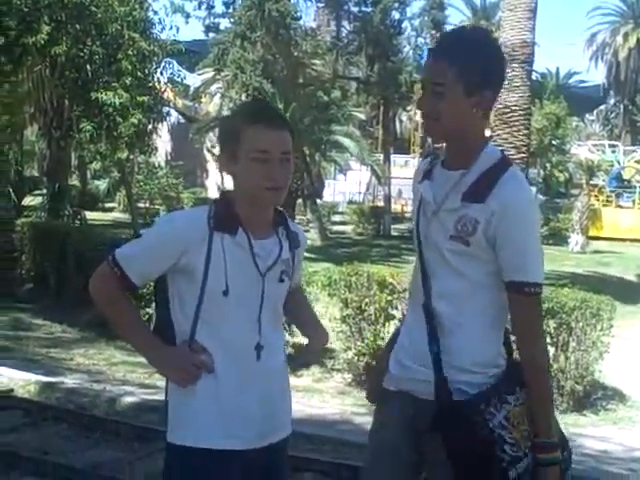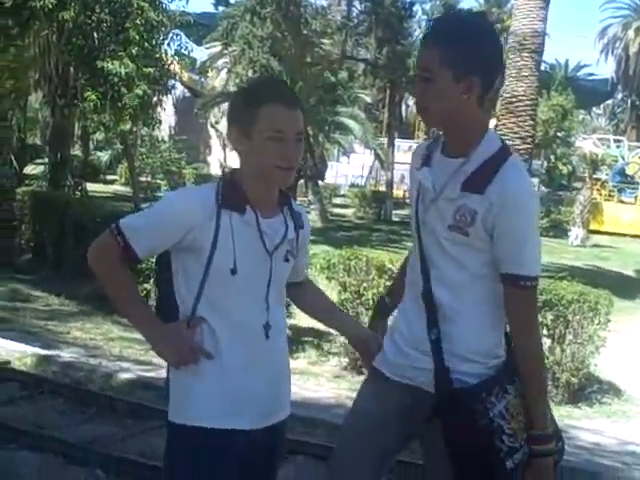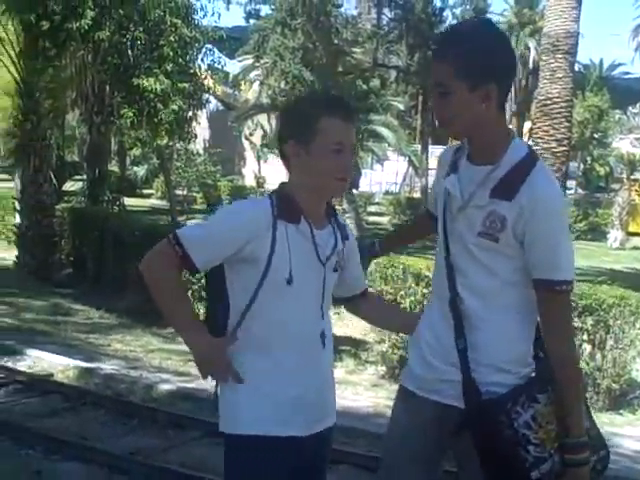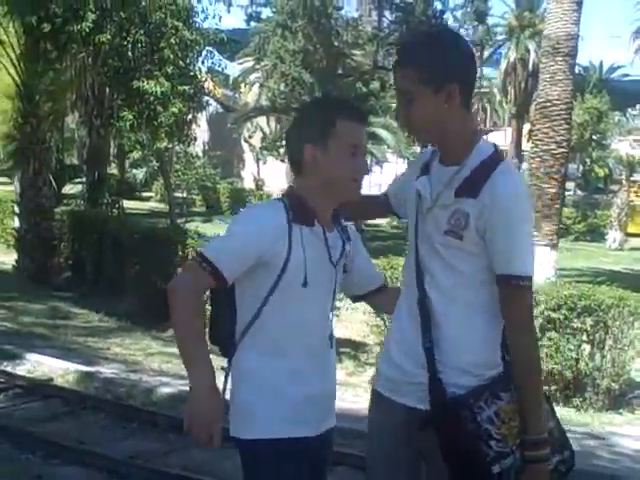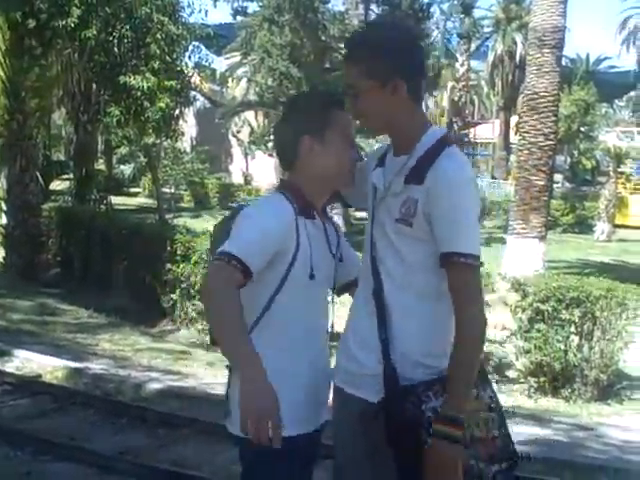
dt=0.2s
person 1, frame 1
left shoulder: (509, 196)
right shoulder: (426, 175)
left elbow: (529, 330)
left wrist: (547, 443)
left hip: (468, 398)
right hip: (405, 385)
person 1, frame 2
left shoulder: (509, 186)
right shoulder: (423, 158)
left elbow: (523, 320)
left wrist: (539, 434)
left hip: (464, 386)
right hip: (397, 368)
person 1, frame 3
left shoulder: (536, 191)
right shoulder: (449, 165)
left elbow: (557, 326)
left wrist: (575, 441)
right wrist: (374, 247)
left hip: (494, 398)
right hip: (423, 381)
person 1, frame 4
left shoulder: (500, 188)
right shoulder: (422, 169)
left elbow: (520, 324)
right elbow: (378, 204)
left wrist: (536, 441)
left hip: (463, 398)
right hip: (395, 385)
person 1, frame 5
left shoulder: (446, 172)
right shoulder: (379, 165)
left elbow: (470, 307)
left wrist: (451, 424)
left hip: (415, 389)
right hip: (356, 380)
person 2, frame 1
left shoulder: (293, 238)
right shoulder: (185, 230)
right elbow: (104, 285)
left wrist: (314, 331)
right wrist: (158, 353)
left hip: (272, 427)
right hip: (202, 435)
person 2, frame 2
left shoulder: (295, 221)
right shoulder: (194, 207)
right elbow: (103, 255)
left wrist: (353, 330)
right wrist: (155, 331)
left hip: (270, 408)
right hip: (207, 414)
person 2, frame 3
left shoulder: (340, 234)
right shoulder: (250, 219)
left elbow: (358, 299)
right elbow: (157, 265)
right wrist: (200, 342)
left hip: (316, 416)
right hip: (258, 421)
person 2, frame 4
left shoulder: (343, 236)
right shoulder: (265, 224)
left elbow: (381, 296)
right elbow: (186, 286)
right wrist: (203, 385)
left hip: (317, 416)
right hip: (269, 422)
person 2, frame 5
left shoulder: (324, 226)
right shoulder: (270, 216)
left elbow: (356, 284)
right elbow: (217, 285)
right wrist: (252, 378)
left hip: (307, 408)
right hip: (271, 411)
